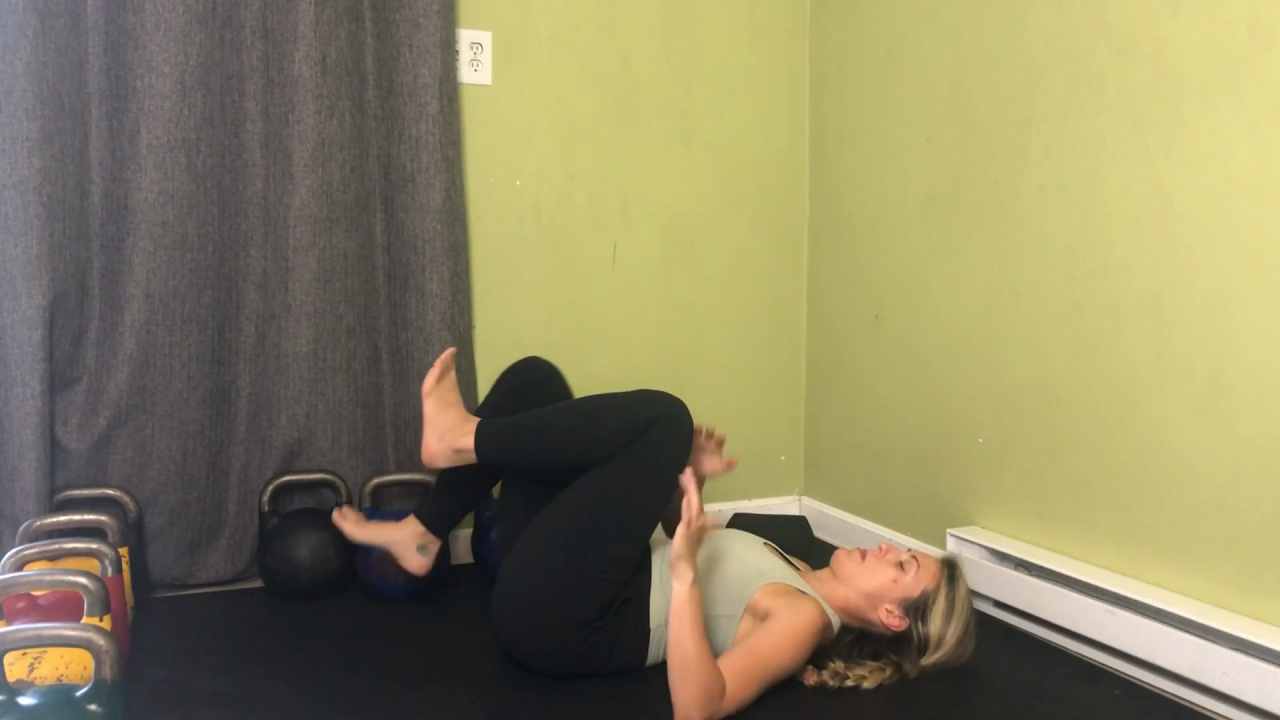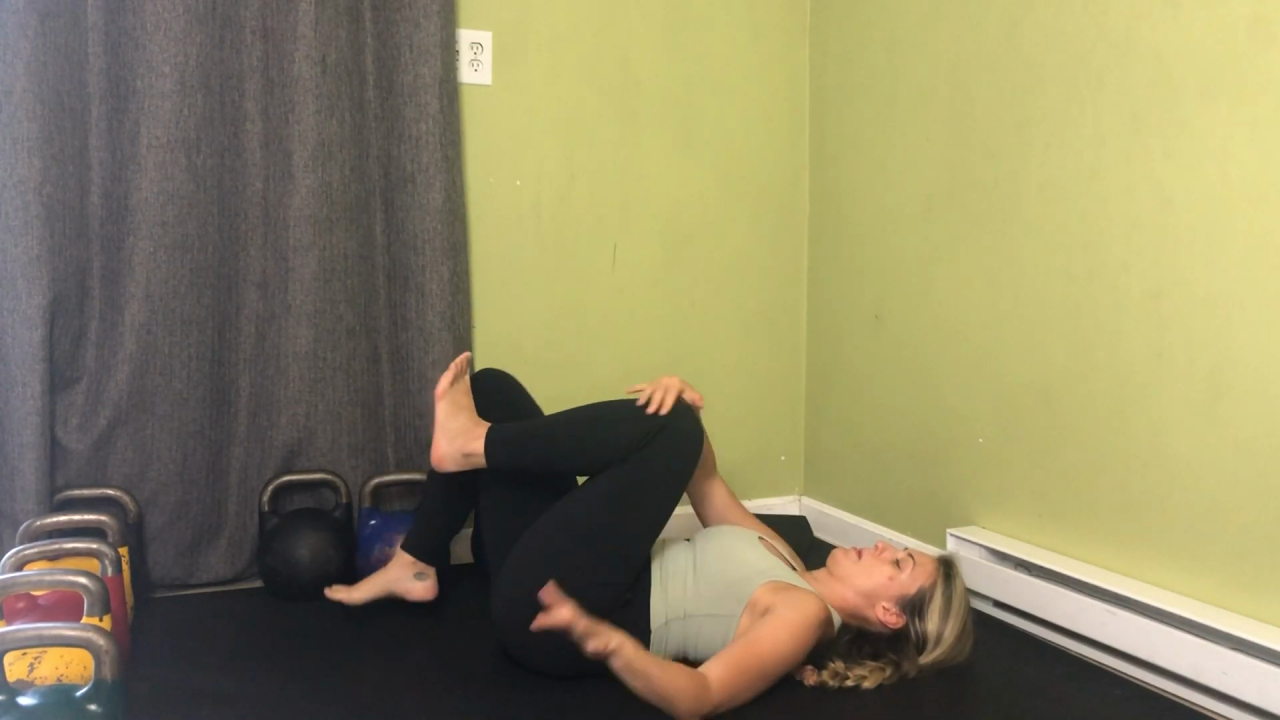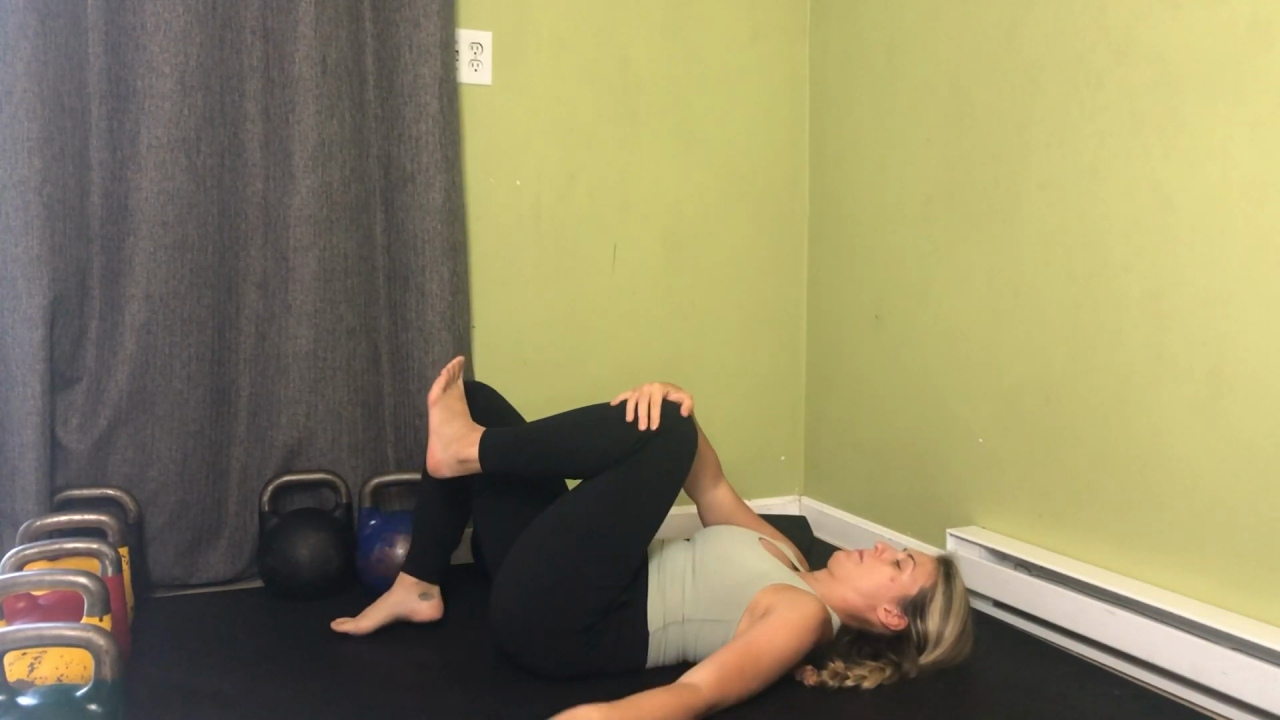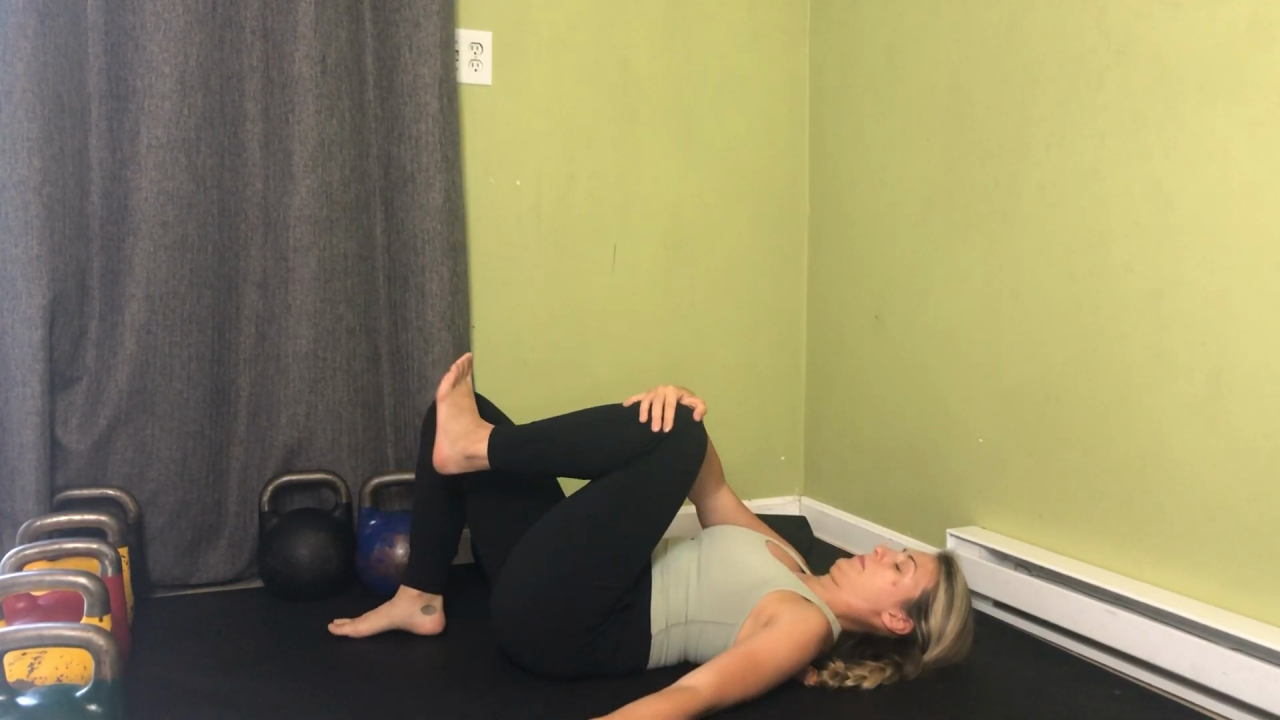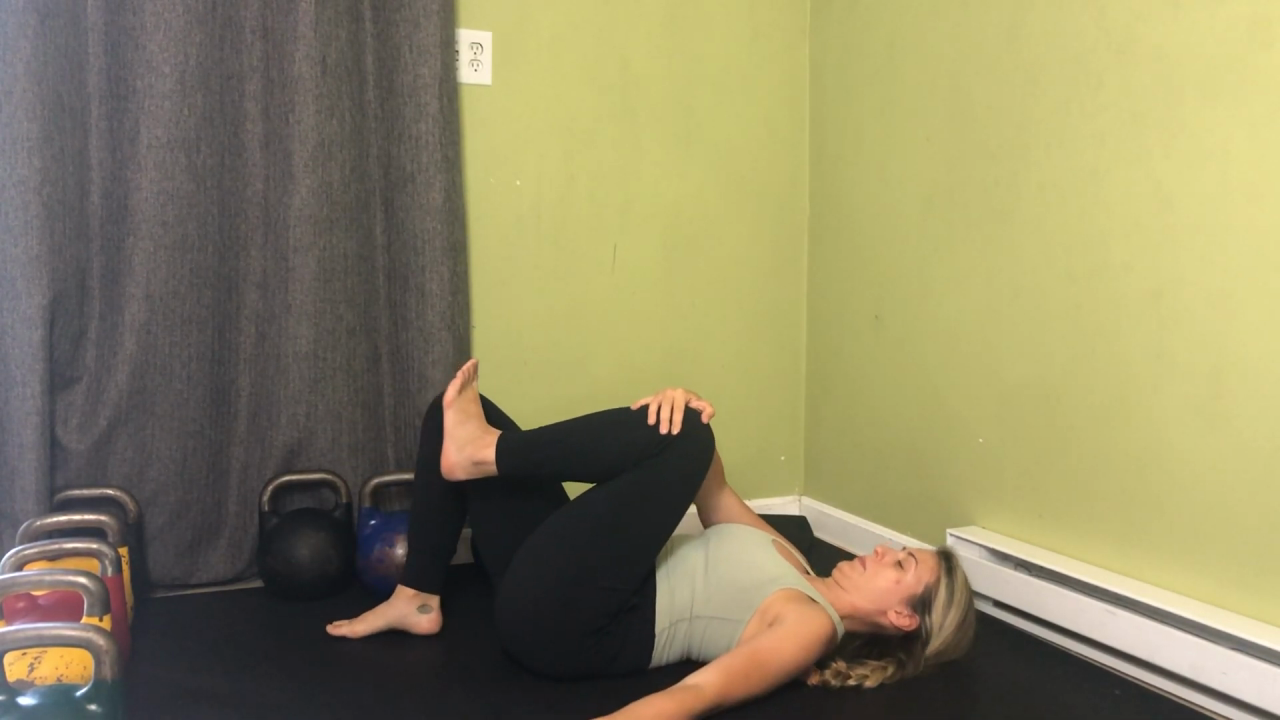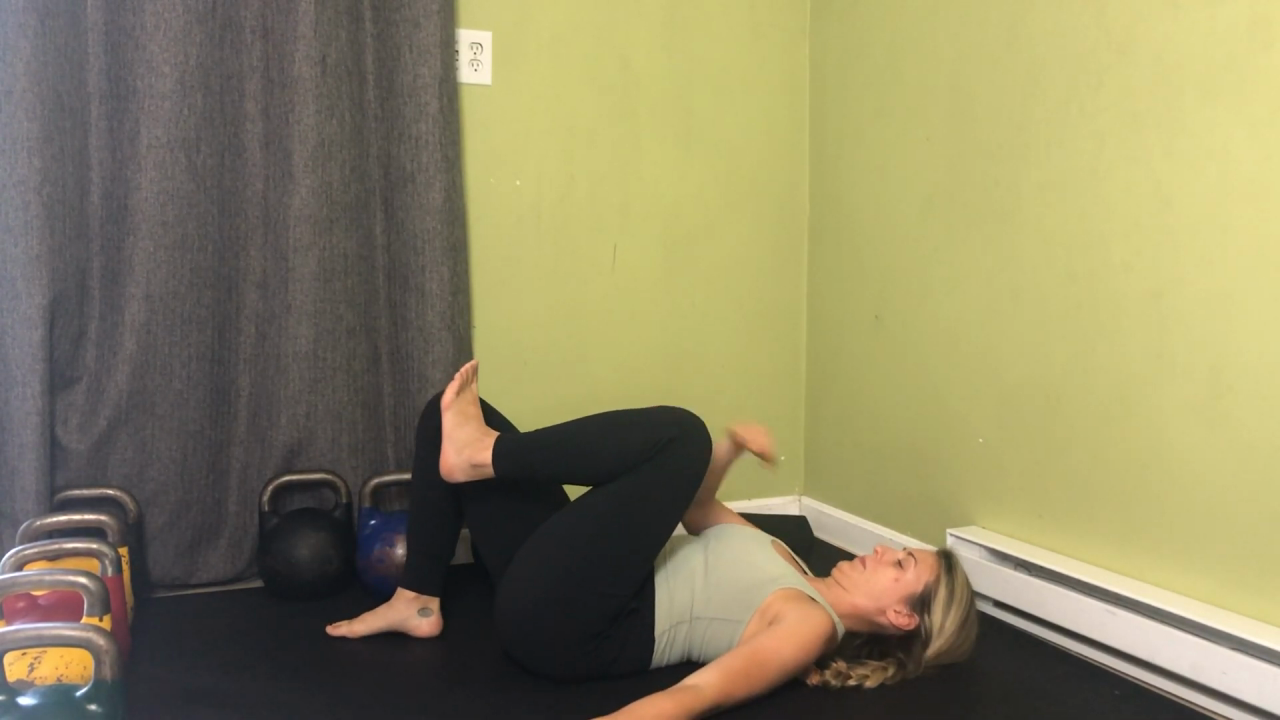
dt=0.2s
person 1, frame 1
left shoulder: (804, 618)
right shoulder: (791, 573)
right elbow: (690, 529)
left wrist: (684, 570)
right wrist: (685, 483)
left hip: (552, 616)
right hip: (555, 587)
left knee: (661, 414)
right knee: (533, 376)
left ankle: (463, 443)
right ankle: (419, 537)
person 1, frame 2
left shoulder: (804, 615)
right shoulder: (784, 562)
right elbow: (707, 488)
left wrist: (607, 641)
right wrist: (683, 402)
left hip: (549, 612)
right hip: (554, 582)
left knee: (670, 429)
right knee: (490, 387)
left ankle: (474, 447)
right ankle: (414, 568)
person 1, frame 3
left shoulder: (802, 617)
right shoulder: (785, 558)
right elbow: (709, 487)
right wrist: (673, 402)
left hip: (553, 619)
right hip: (553, 583)
left knee: (665, 435)
right knee: (472, 398)
left ankle: (467, 451)
right ankle: (418, 588)
person 1, frame 4
left shoulder: (804, 625)
right shoulder: (787, 563)
right elbow: (709, 489)
right wrist: (680, 402)
left hip: (555, 619)
right hip: (551, 588)
left knee: (675, 437)
left ankle: (478, 448)
right ankle: (420, 600)
person 1, frame 5
left shoulder: (811, 626)
right shoulder: (790, 563)
right elbow: (710, 491)
right wrist: (688, 412)
left hip: (562, 619)
right hip: (554, 582)
left knee: (685, 443)
right knee: (454, 414)
left ankle: (484, 453)
right ankle: (416, 599)
person 1, frame 6
left shoulder: (810, 626)
right shoulder: (788, 568)
right elbow: (690, 506)
right wrist: (730, 447)
left hip: (559, 621)
right hip: (553, 584)
left knee: (680, 434)
right knee: (448, 414)
left ankle: (482, 455)
right ankle: (417, 602)
